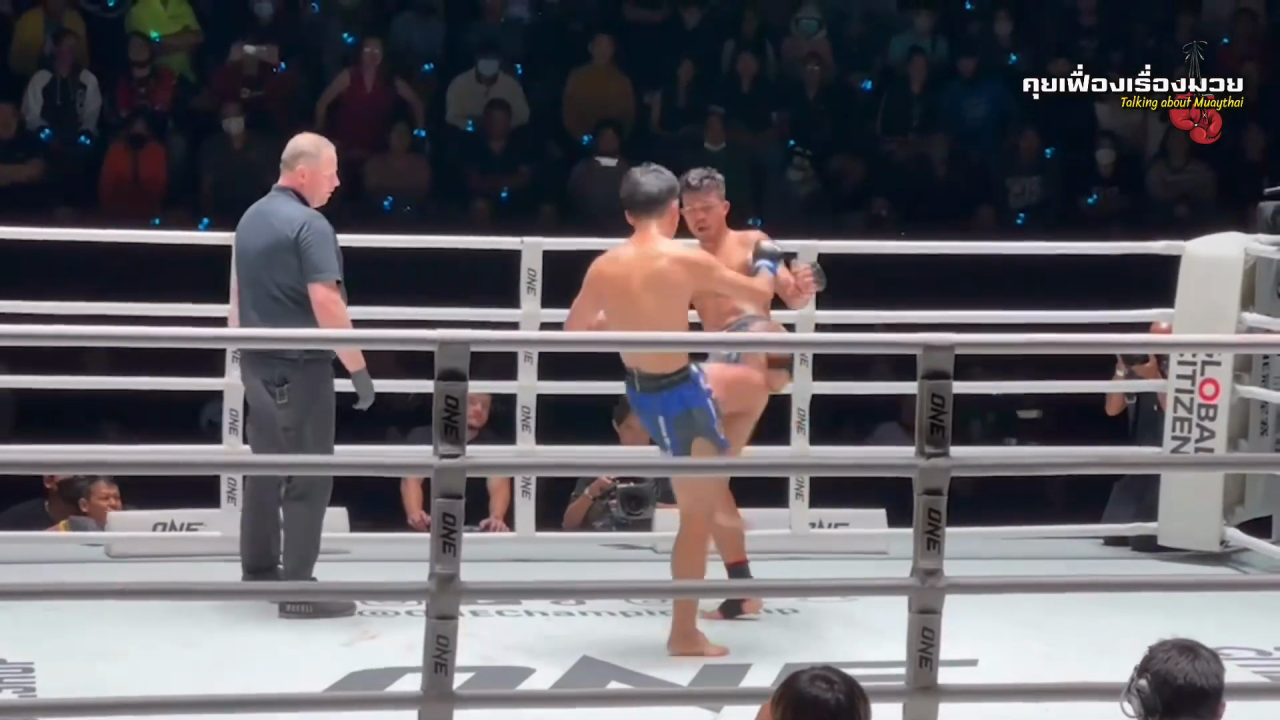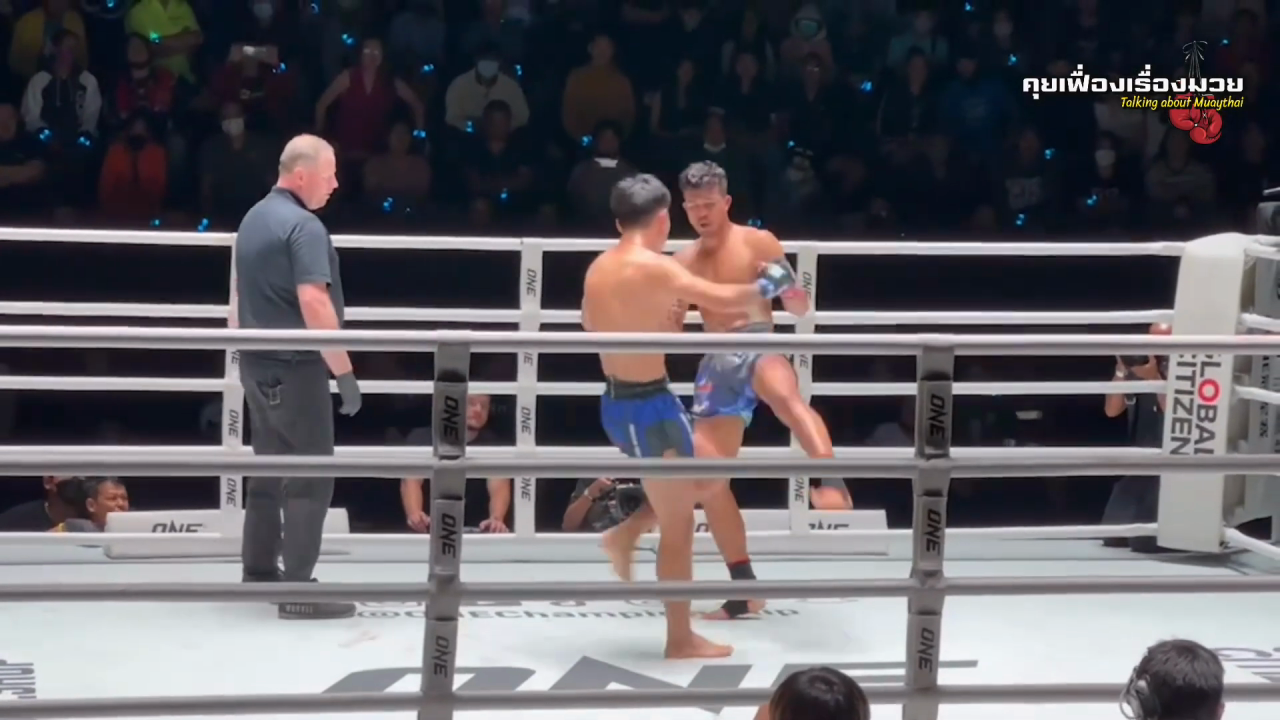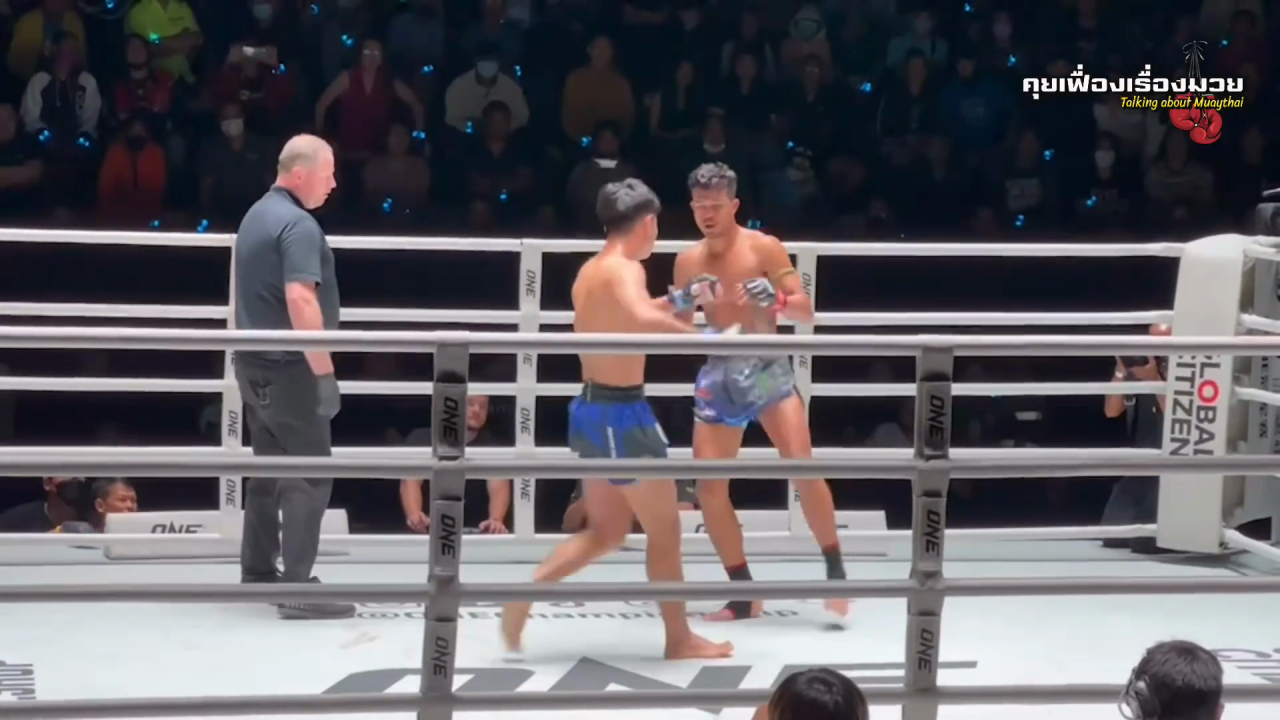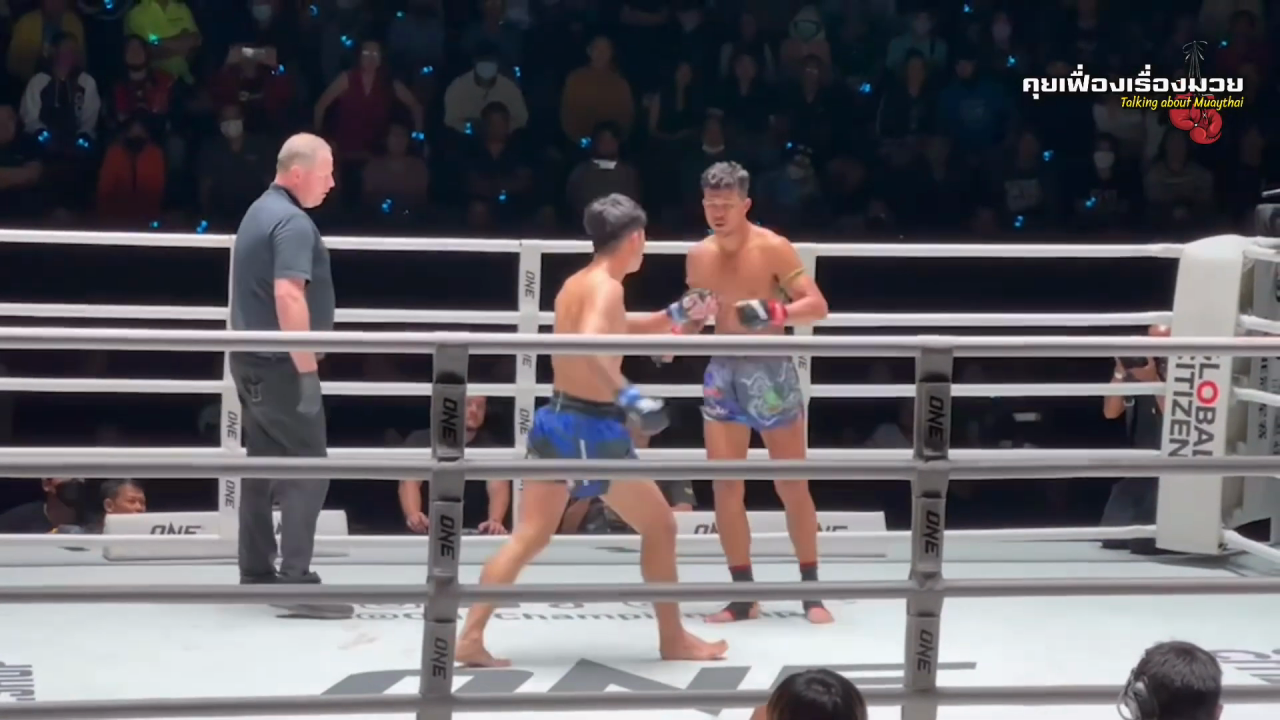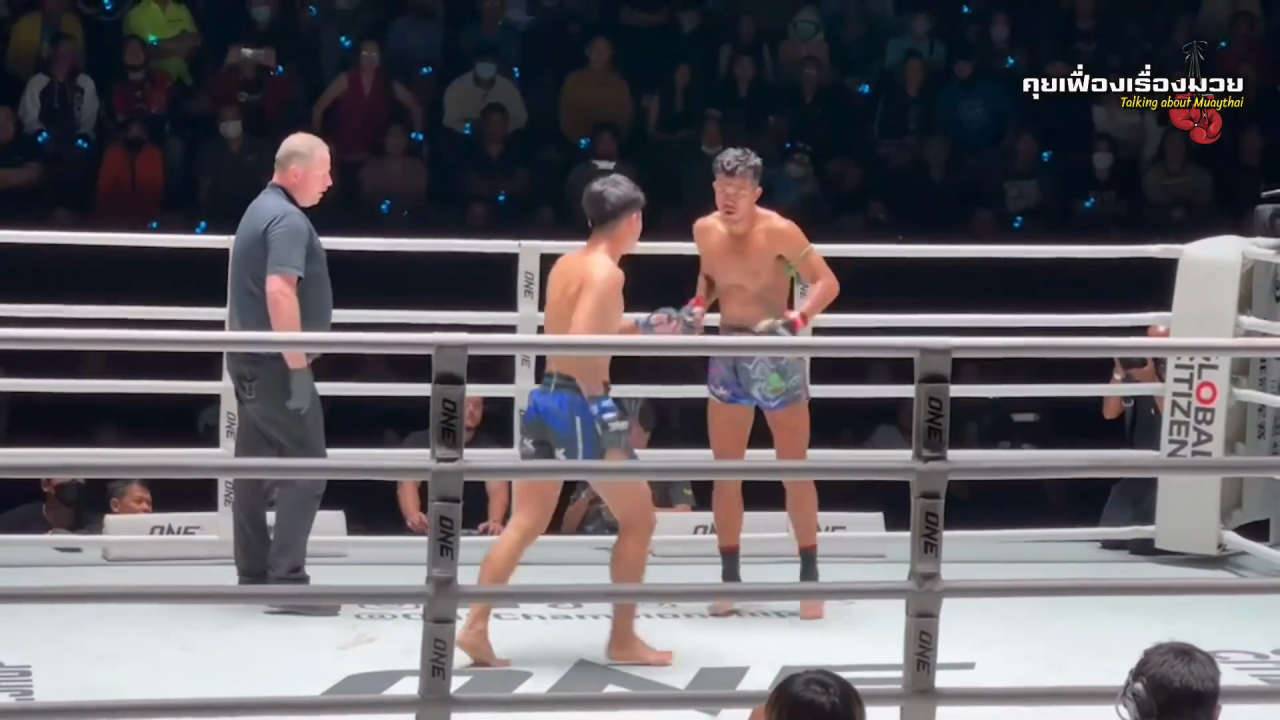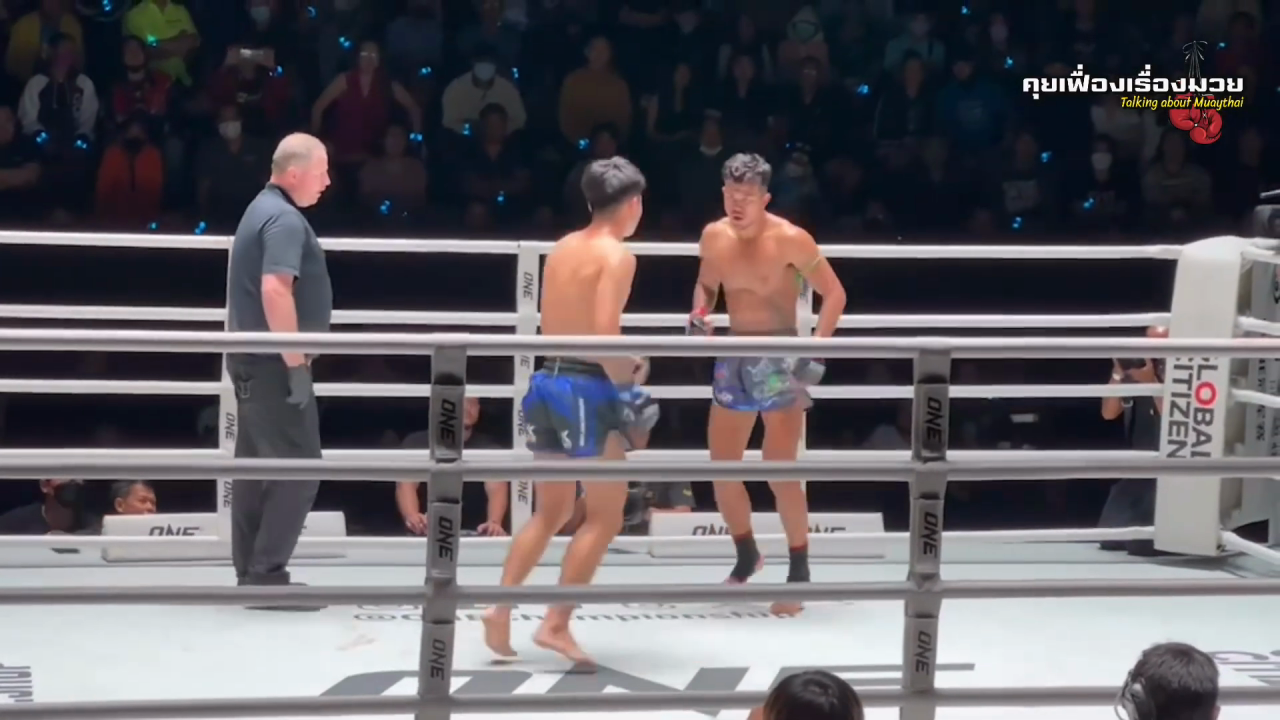
dt=0.1s
person 1, frame 1
left shoulder: (602, 267)
right shoulder: (684, 259)
left elbow: (574, 328)
right elbow: (757, 293)
right wrist: (768, 267)
left hip: (638, 388)
right hip: (676, 393)
right knee: (697, 515)
right ankle: (684, 632)
person 1, frame 2
left shoulder: (596, 272)
right shoulder: (651, 267)
right elbow: (709, 295)
right wrist: (766, 285)
left hip: (618, 401)
right hip: (645, 407)
left knee: (700, 482)
right knee: (678, 522)
left ankle: (625, 540)
right ankle: (681, 638)
person 1, frame 3
left shoulder: (591, 273)
right shoulder: (624, 271)
right elbow: (642, 320)
left wrist: (679, 299)
right wrist: (700, 334)
left hip: (590, 409)
right hip: (619, 414)
left knee: (604, 533)
right knee: (665, 529)
left ankle: (526, 597)
right ankle: (679, 640)
person 1, frame 4
left shoulder: (575, 284)
right shoulder: (604, 288)
right elbow: (589, 351)
left wrist: (673, 314)
right wrist: (629, 395)
left hip: (551, 419)
right hip: (584, 430)
left knee: (529, 537)
right knee: (659, 528)
left ankle: (471, 634)
right ankle: (673, 639)
person 1, frame 5
left shoulder: (567, 264)
right shoulder: (606, 273)
right elbow: (579, 342)
left wrist: (645, 327)
right wrist: (603, 401)
left hip: (545, 399)
right hip: (578, 408)
left knee: (525, 525)
right knee: (638, 519)
left ankle: (475, 628)
right ankle: (623, 638)
person 1, frame 6
left shoulder: (560, 251)
right shoulder: (617, 256)
right elbow: (605, 333)
right wrist: (631, 387)
left hip: (546, 381)
right hip: (585, 390)
left knee: (551, 510)
right knee: (603, 516)
left ankle: (499, 612)
right ankle: (556, 624)
person 2, frame 1
left shoulder: (252, 217)
right shoulder: (309, 225)
left elbow: (239, 290)
right elbow: (326, 301)
right wrist: (359, 368)
left hip: (257, 361)
right hip: (300, 365)
left knee: (268, 468)
right knee: (308, 475)
left ankle: (259, 570)
person 2, frame 2
left shoulder: (255, 217)
right shoulder: (304, 226)
right elbow: (314, 302)
right wrist: (344, 371)
left hip: (258, 362)
right hip: (295, 366)
left knee: (270, 469)
right knee: (310, 476)
left ankle: (260, 574)
right ankle: (298, 588)
person 2, frame 3
left shoulder: (256, 216)
right shoulder: (298, 224)
right elbow: (301, 300)
right wrist: (326, 373)
left hip: (254, 362)
right hip: (286, 365)
left knee: (269, 468)
right knee: (309, 473)
left ankle: (258, 575)
right ankle: (297, 587)
person 2, frame 4
left shoulder: (260, 212)
right shoulder: (293, 222)
right elbow: (289, 296)
right wrist: (308, 370)
left hip: (253, 360)
right hip: (279, 364)
left knee: (264, 469)
left ankle: (257, 576)
right ankle: (297, 582)
person 2, frame 5
left shoulder: (261, 210)
right shoulder: (288, 219)
right elbow: (280, 292)
right wrist: (299, 366)
left hip: (250, 358)
right hip: (274, 362)
right knee: (305, 465)
left ankle: (254, 575)
right ankle: (286, 578)
person 2, frame 6
left shoulder: (262, 209)
right shoulder: (285, 219)
right elbow: (275, 290)
right wrist: (297, 362)
left hip: (252, 358)
right hip: (272, 362)
right knee: (298, 467)
left ankle: (252, 574)
right ankle: (266, 575)
person 3, frame 1
left shoulder: (752, 243)
left elbow: (794, 296)
left wrist: (803, 283)
left hip: (757, 346)
right hip: (718, 362)
left knee: (756, 329)
right ankle: (742, 590)
person 3, frame 2
left shoulder: (758, 243)
right shoulder: (683, 261)
left elbow: (803, 309)
left wrist: (789, 291)
left hip: (760, 352)
right hip: (715, 368)
left knee: (786, 397)
left ankle: (830, 475)
person 3, frame 3
left shoulder: (764, 247)
right shoulder: (687, 262)
left elbow: (805, 312)
left wrist: (778, 297)
left hip: (765, 365)
right hip: (717, 374)
left knee: (802, 465)
right knee: (709, 489)
left ankle: (835, 571)
right ankle: (743, 593)
person 3, frame 4
left shoulder: (774, 249)
right shoulder: (698, 257)
left elbow: (817, 306)
left wrist: (772, 313)
left hip: (772, 370)
right hip: (724, 372)
left knee: (791, 486)
right knee: (726, 488)
left ankle: (811, 591)
right ankle: (743, 595)
person 3, frame 5
left shoulder: (780, 230)
right shoulder: (705, 230)
left elbow: (828, 284)
left wrist: (794, 323)
right wrist: (695, 309)
left hip: (776, 355)
right hip: (728, 355)
left ankle: (809, 577)
right ankle: (729, 578)
person 3, frame 6
left shoulder: (791, 239)
right shoulder: (714, 237)
left elbow: (834, 293)
right wrist: (698, 315)
left hip: (781, 361)
right hip: (735, 356)
left knee: (780, 473)
right knee: (722, 469)
left ankle: (798, 573)
right ankle: (746, 557)
person 4, frame 1
right shoulder: (1137, 372)
right elbow: (1112, 409)
left wrist: (1155, 377)
right wrist: (1121, 370)
left knee: (1145, 541)
right knee: (1112, 535)
person 4, frame 2
right shoulder: (1137, 372)
right elbow: (1112, 410)
left wrist: (1155, 378)
right wrist: (1121, 371)
left knee: (1145, 541)
right knee: (1113, 536)
person 4, frame 3
right shoulder: (1136, 373)
right elbow: (1111, 411)
left wrist: (1154, 379)
right wrist: (1120, 371)
left knee: (1144, 543)
right knee: (1112, 537)
person 4, frame 4
right shoulder: (1135, 374)
right elbow: (1110, 412)
left wrist: (1153, 381)
right wrist: (1119, 373)
left knee: (1143, 543)
right knee: (1111, 537)
person 4, frame 5
right shoulder: (1134, 375)
right elbow: (1110, 413)
left wrist: (1153, 381)
right wrist: (1119, 373)
left knee: (1143, 545)
right knee: (1110, 537)
person 4, frame 6
right shoulder: (1134, 376)
right elbow: (1108, 413)
left wrist: (1151, 382)
right wrist: (1118, 374)
left knee: (1142, 544)
right knee: (1110, 539)
